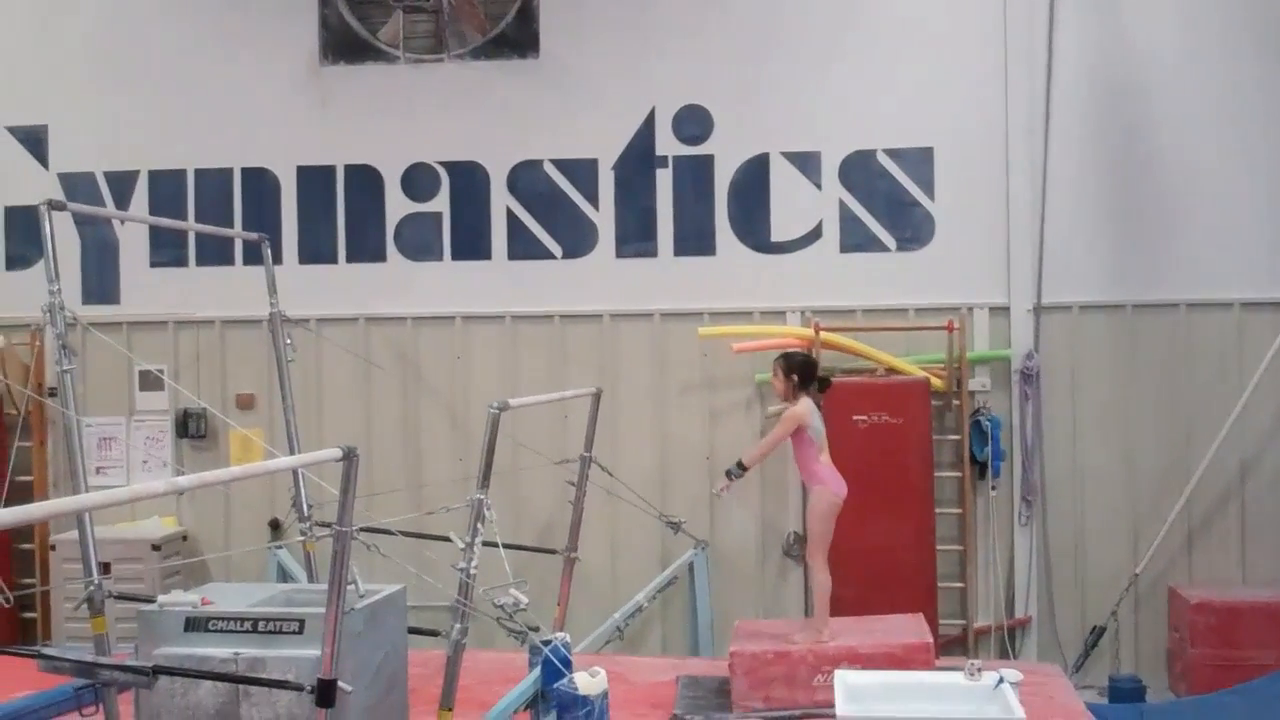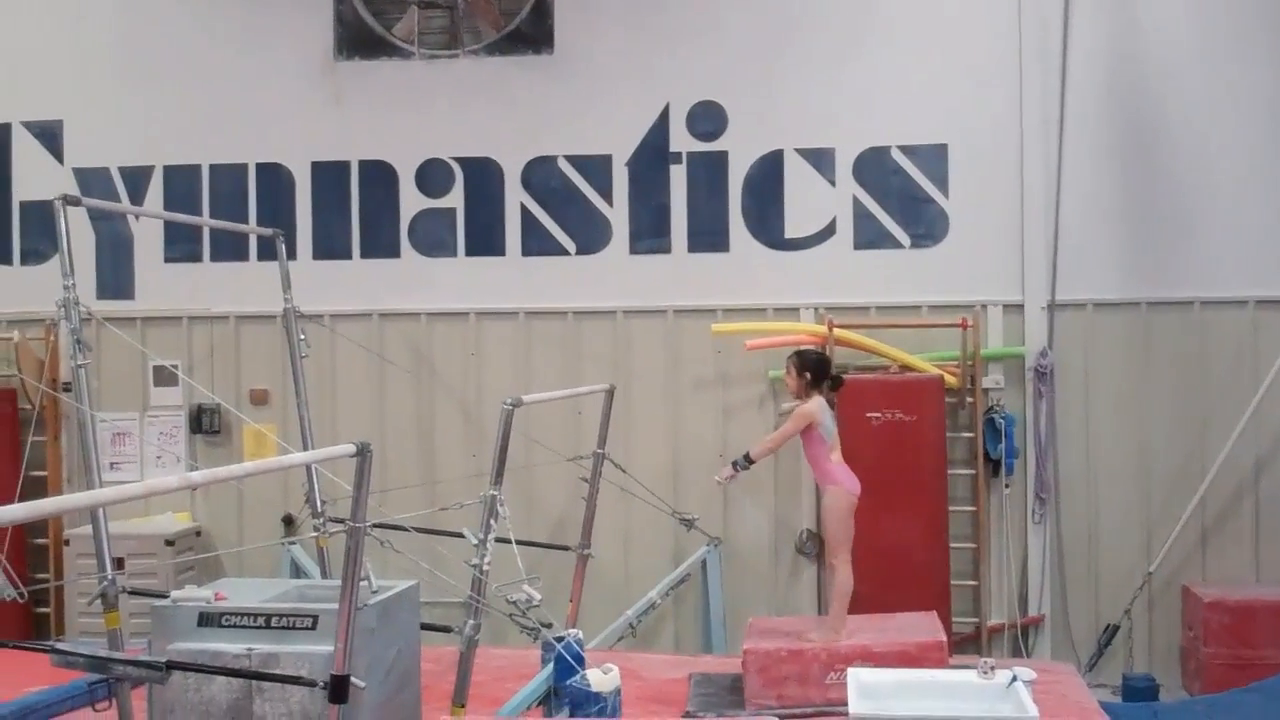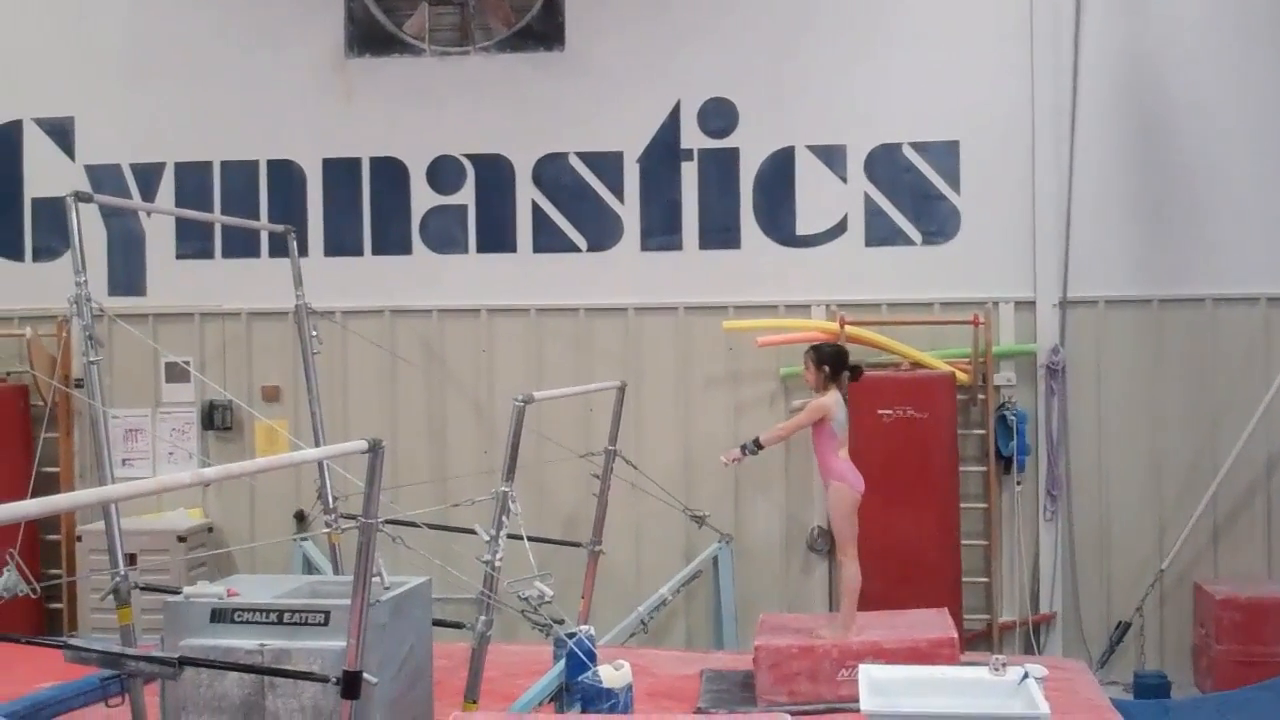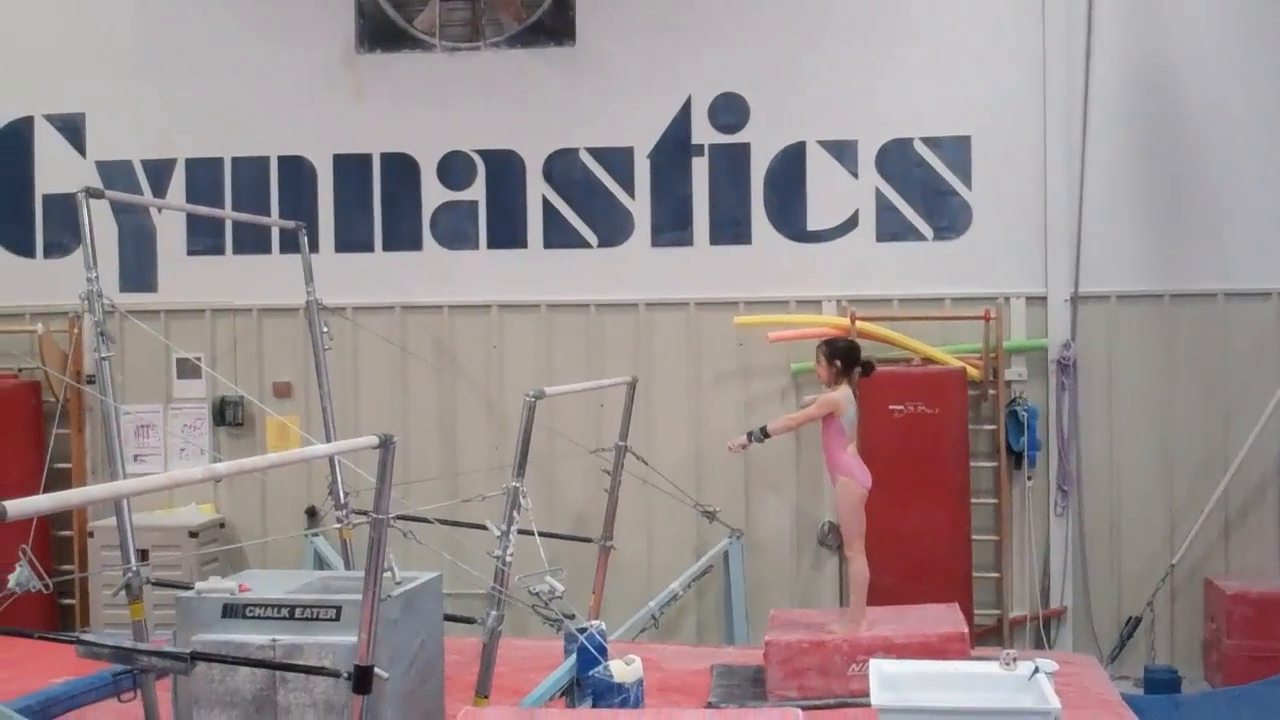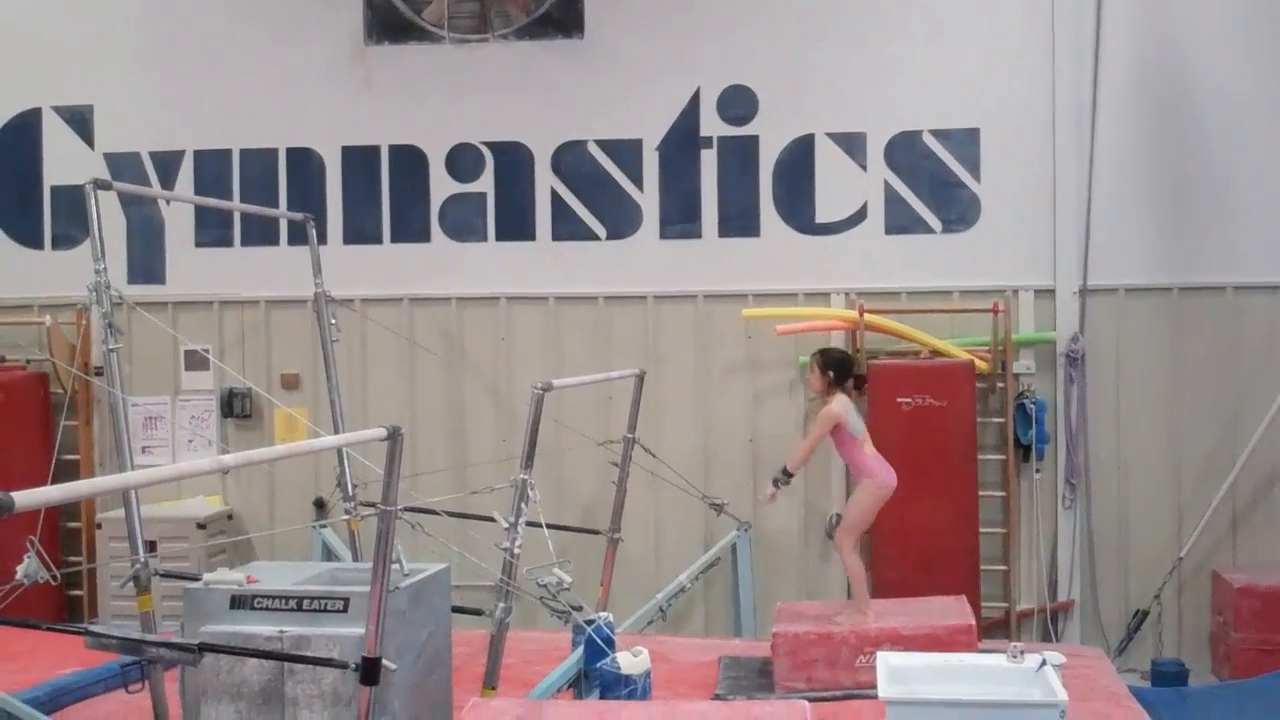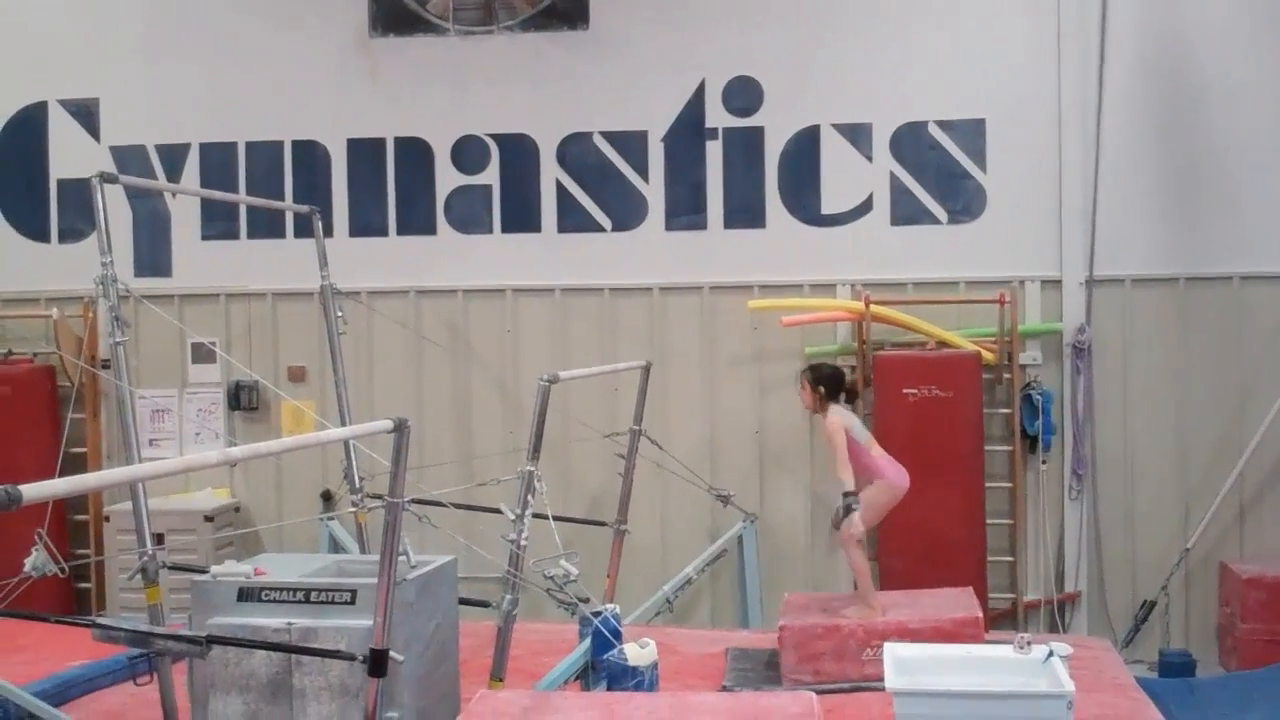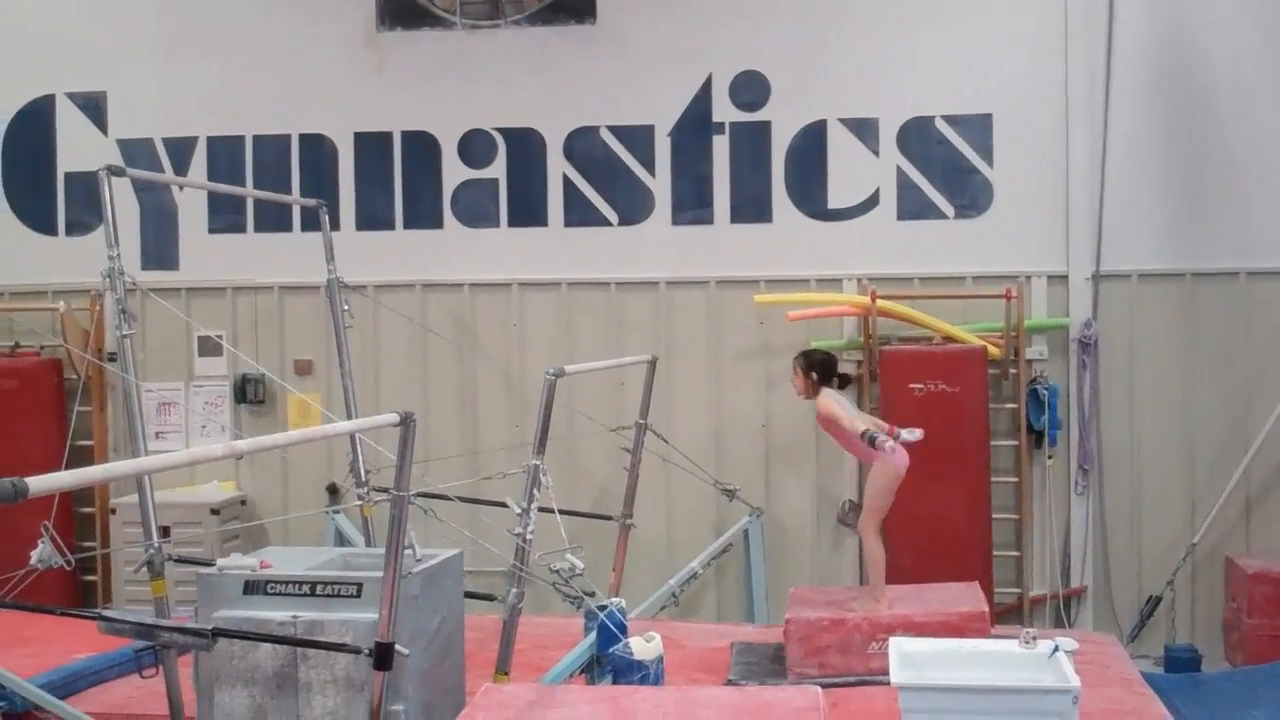
dt=0.3s
person 1, frame 1
left shoulder: (797, 411)
right shoulder: (804, 407)
left elbow: (764, 448)
right elbow: (768, 447)
left wrist: (731, 474)
right wrist: (736, 473)
left hip: (824, 487)
right hip: (823, 486)
left knee: (816, 559)
right knee: (816, 559)
left ankle: (818, 628)
right ankle: (818, 625)
person 1, frame 2
left shoulder: (808, 409)
right shoulder: (815, 405)
left elbow: (773, 443)
right elbow: (776, 441)
left wrist: (736, 465)
right wrist: (741, 465)
left hip: (838, 486)
right hip: (835, 485)
left knee: (839, 559)
right knee: (833, 558)
left ankle: (836, 627)
right ankle: (833, 623)
person 1, frame 3
left shoulder: (825, 403)
right shoulder: (832, 399)
left elbow: (784, 431)
right elbow: (790, 428)
left wrist: (744, 449)
right wrist: (748, 449)
left hip: (841, 482)
right hip: (840, 481)
left knee: (847, 555)
right knee: (844, 555)
left ankle: (846, 626)
right ankle: (844, 622)
person 1, frame 4
left shoulder: (835, 397)
right shoulder: (843, 394)
left elbow: (793, 421)
right elbow: (799, 419)
left wrist: (750, 436)
right wrist: (755, 436)
left hip: (849, 478)
right hip: (849, 477)
left knee: (854, 550)
right knee: (852, 550)
left ankle: (856, 621)
right ankle: (855, 617)
person 1, frame 5
left shoulder: (832, 409)
right shoulder: (839, 403)
left elbow: (805, 451)
right elbow: (810, 448)
left wrist: (777, 481)
right wrist: (784, 479)
left hip: (875, 479)
right hip: (874, 477)
left knee: (843, 541)
right knee: (847, 541)
left ankle: (862, 612)
right ankle: (861, 607)
person 1, frame 6
left shoulder: (831, 421)
right shoulder: (838, 413)
left elbow: (844, 467)
left wrist: (853, 509)
right wrist: (851, 507)
left hip: (888, 480)
right hip: (887, 478)
left knee: (847, 535)
right knee: (851, 535)
left ankle: (871, 605)
right ankle: (867, 600)
person 1, frame 7
left shoulder: (822, 402)
right shoulder: (830, 397)
left elbow: (852, 424)
right elbow: (862, 419)
left wrist: (878, 442)
right wrist: (896, 433)
left hip: (886, 459)
right hip: (887, 456)
left knee: (867, 528)
right knee: (868, 528)
left ankle: (878, 599)
right ankle: (876, 594)
